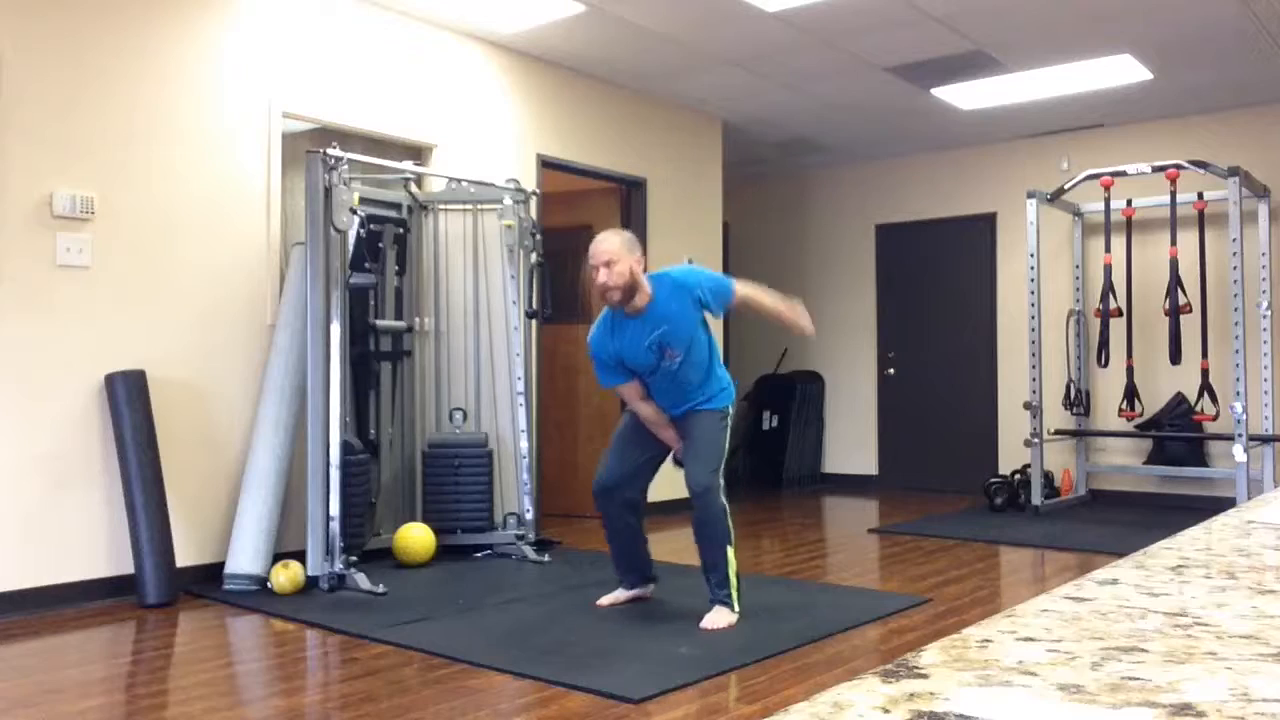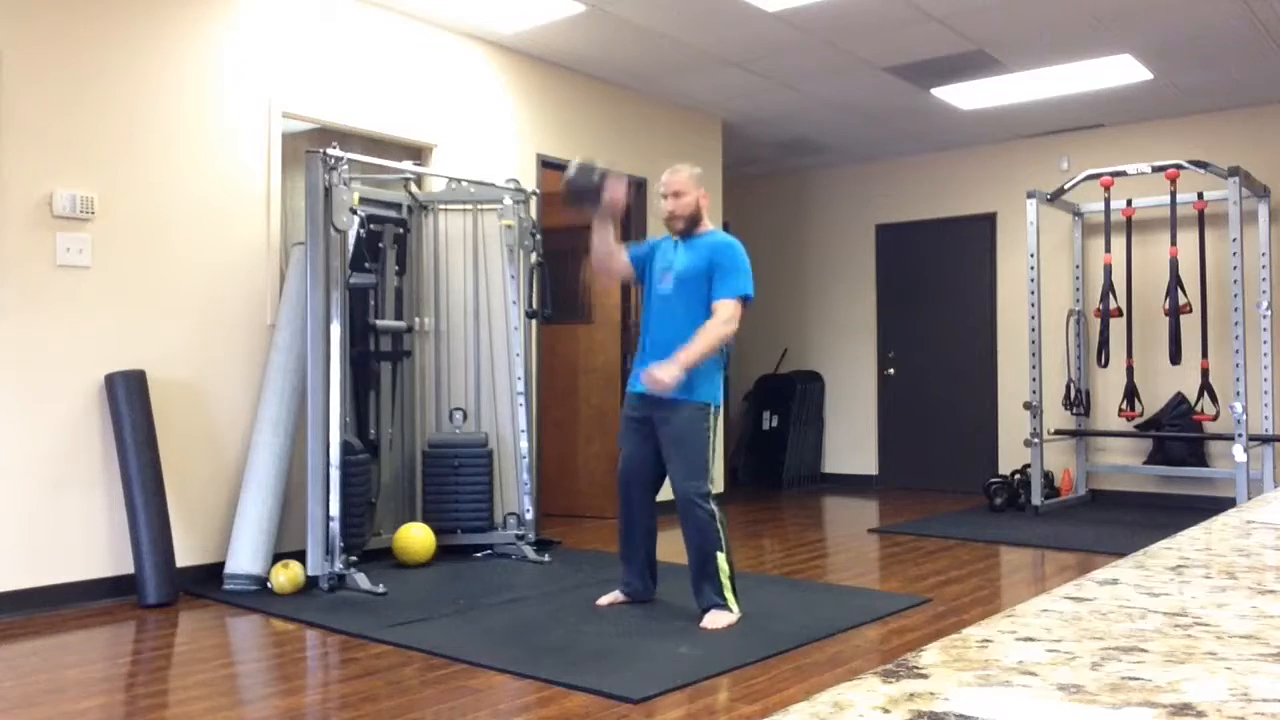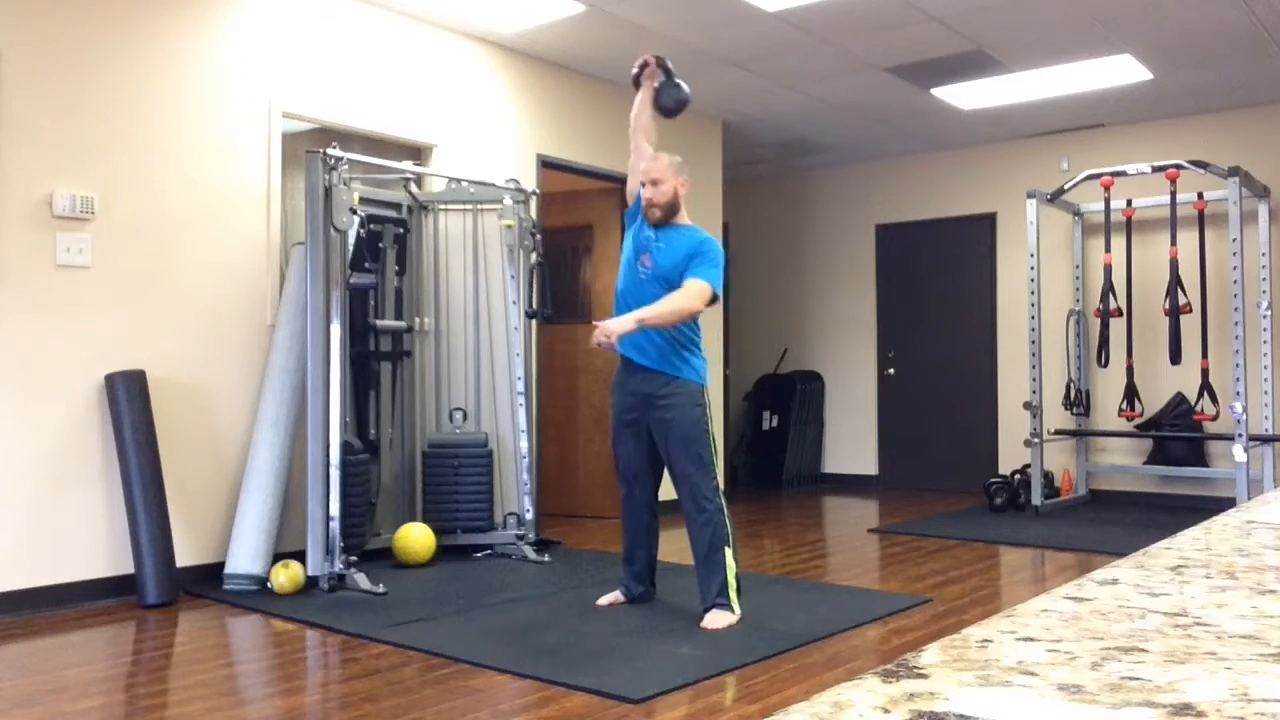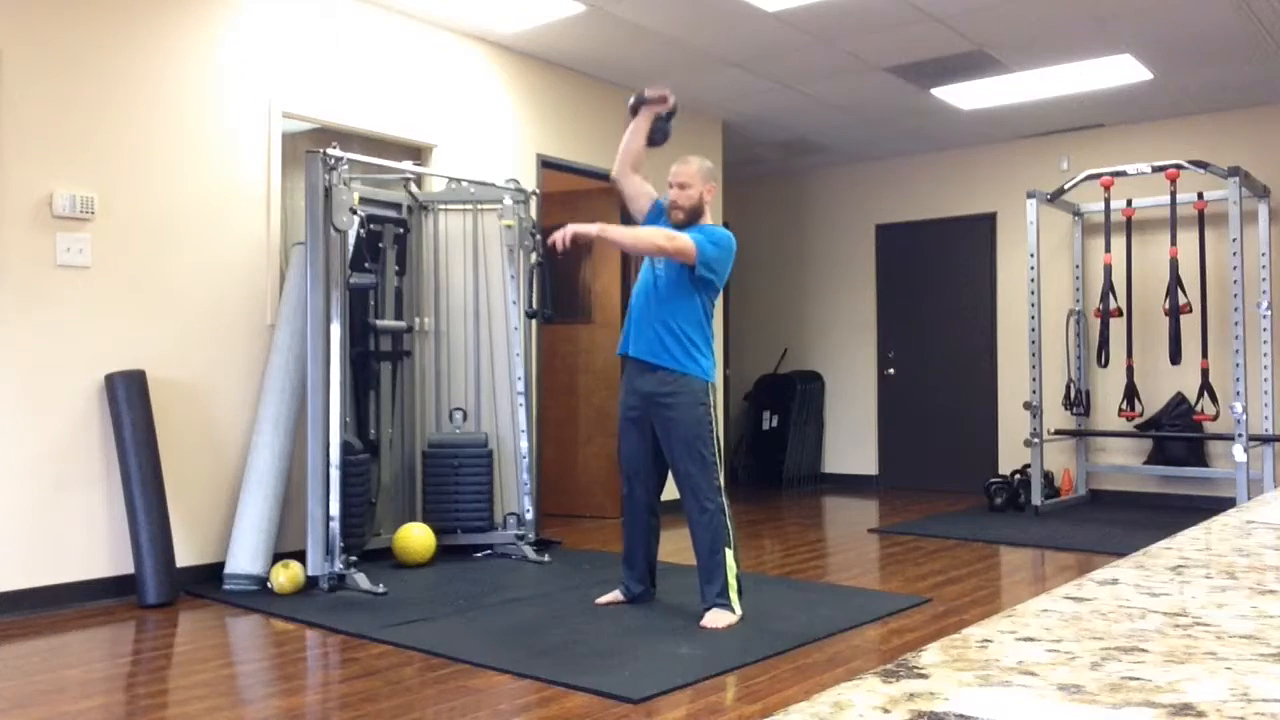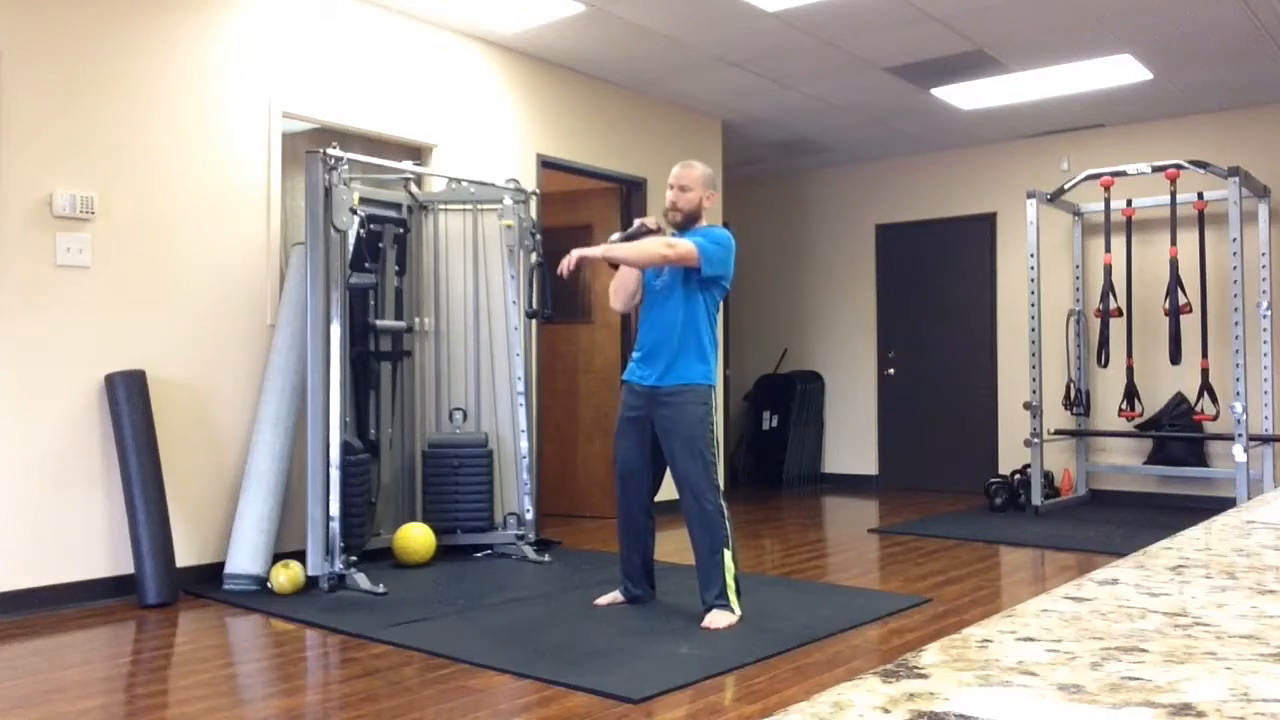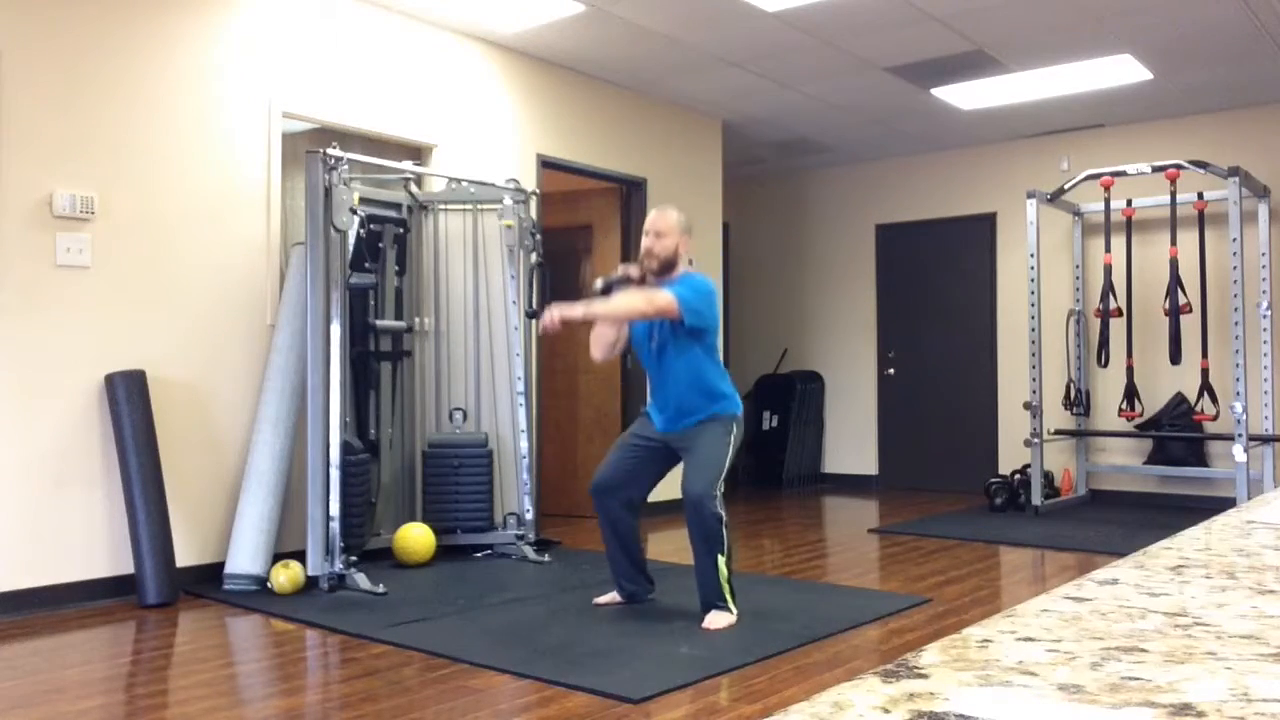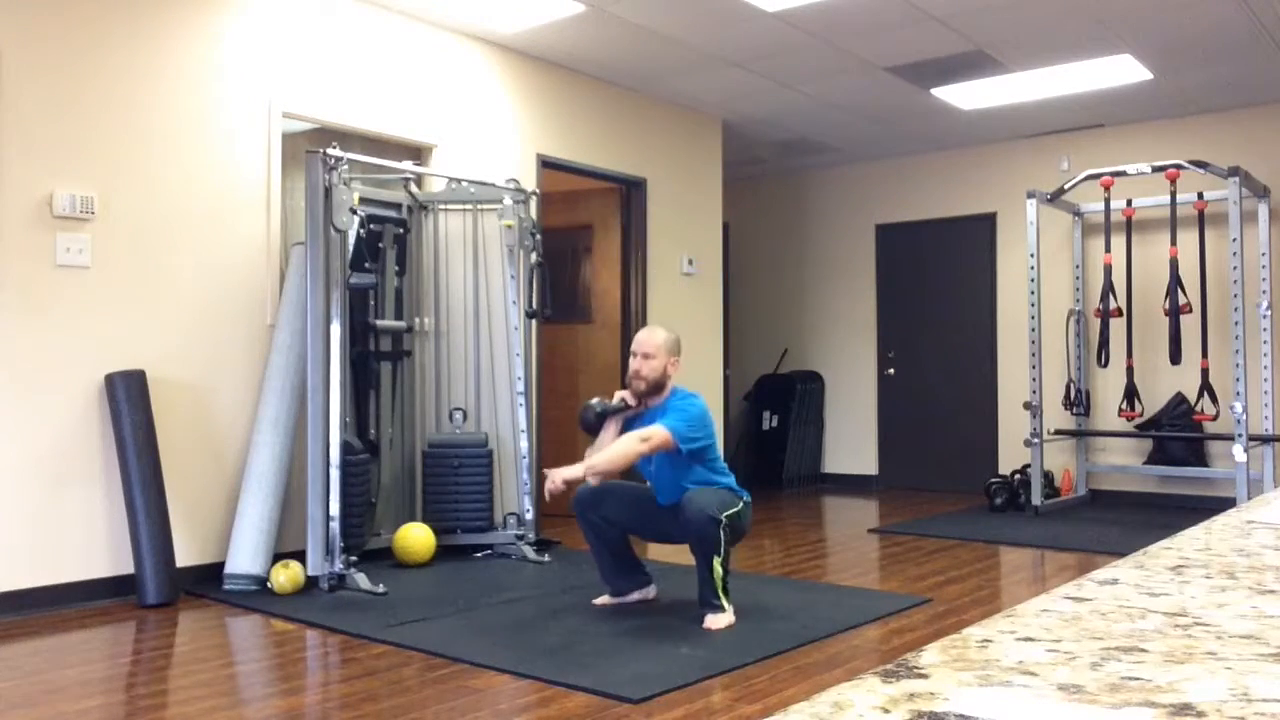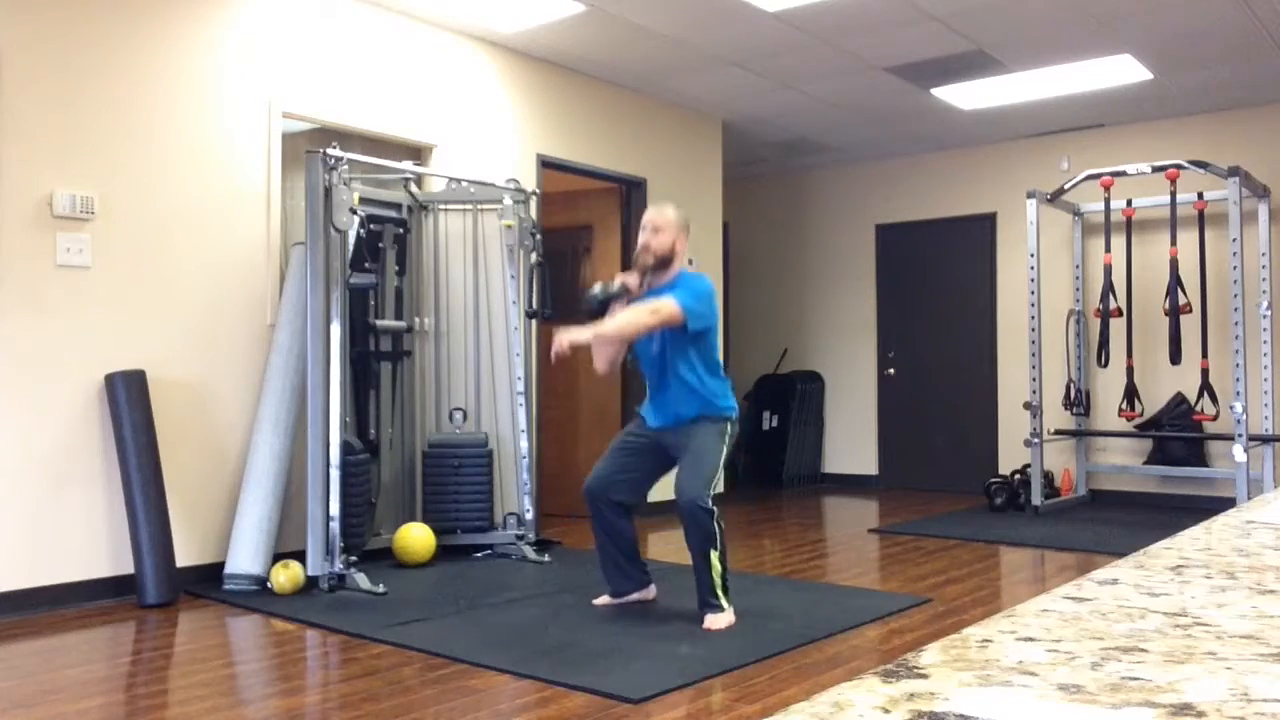
dt=0.5s
person 1, frame 1
left shoulder: (684, 285)
right shoulder: (603, 338)
left elbow: (743, 293)
right elbow: (638, 401)
left wrist: (790, 312)
right wrist: (678, 446)
left hip: (706, 406)
right hip: (650, 413)
left knee: (704, 488)
right knee: (610, 487)
left ankle: (724, 600)
right ankle: (637, 579)
person 1, frame 2
left shoulder: (724, 250)
right shoulder: (660, 249)
left elbow: (726, 320)
right elbow: (607, 264)
left wrist: (678, 364)
right wrist: (605, 218)
left hip: (689, 396)
right hip: (642, 393)
left knee: (691, 493)
right knee: (632, 486)
left ankle: (721, 600)
right ankle: (637, 584)
person 1, frame 3
left shoulder: (703, 246)
right shoulder: (637, 223)
left elbow: (690, 300)
right elbow: (638, 140)
left wrist: (631, 320)
right wrist: (646, 87)
left hip: (677, 384)
right hip: (630, 378)
left knee: (699, 493)
right knee: (635, 490)
left ankle: (722, 599)
right ankle: (637, 585)
person 1, frame 4
left shoulder: (719, 242)
right shoulder: (658, 222)
left elbow: (665, 243)
right elbow: (624, 171)
left wrist: (591, 230)
right wrist: (647, 114)
left hip: (684, 383)
right hip: (638, 376)
left knee: (701, 492)
right knee: (637, 489)
left ankle: (723, 597)
right ankle: (636, 584)
person 1, frame 5
left shoulder: (717, 242)
right shoulder: (656, 245)
left elbow: (668, 251)
right elbow: (620, 302)
left wrist: (599, 250)
right wrist: (632, 246)
left hip: (686, 388)
right hip: (638, 385)
left knee: (700, 494)
right knee: (631, 491)
left ankle: (722, 600)
right ankle: (636, 586)
person 1, frame 6
left shoulder: (698, 289)
right shoulder: (639, 290)
left elbow: (647, 305)
right elbow: (601, 352)
left wrist: (578, 310)
right wrist: (619, 291)
left hip: (711, 418)
right hip: (659, 419)
left knee: (700, 496)
right knee: (608, 488)
left ankle: (720, 601)
right ankle: (632, 585)
person 1, frame 7
left shoulder: (688, 409)
right shoulder: (630, 411)
left elbow: (643, 443)
right elbow: (597, 475)
left wrist: (577, 470)
right wrist: (614, 418)
left hip: (720, 503)
left knee: (699, 508)
right knee: (588, 500)
left ankle: (717, 604)
right ankle: (632, 583)
person 1, frame 8
left shoulder: (696, 288)
right shoulder: (636, 295)
left elbow: (653, 315)
right elbow: (603, 364)
left wrist: (583, 333)
right wrist: (621, 301)
left hip: (706, 420)
right hip: (655, 420)
left knee: (692, 497)
right knee: (600, 489)
left ankle: (717, 602)
right ankle: (631, 583)
